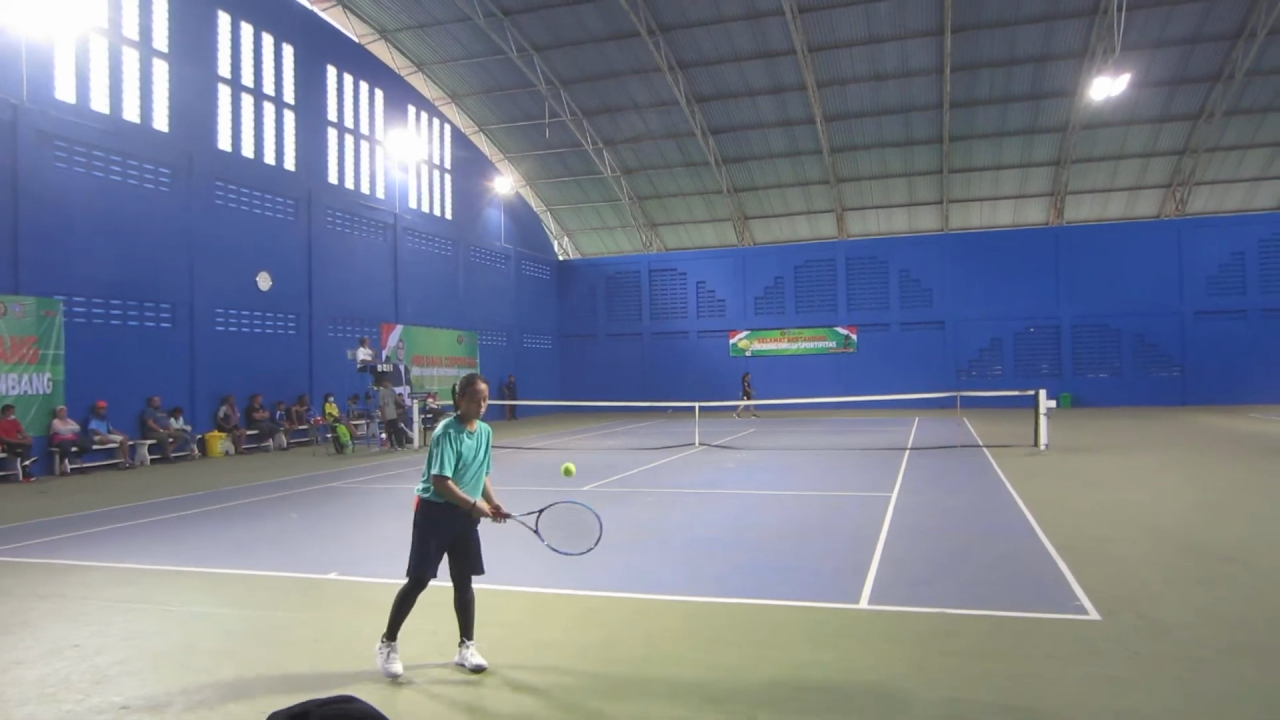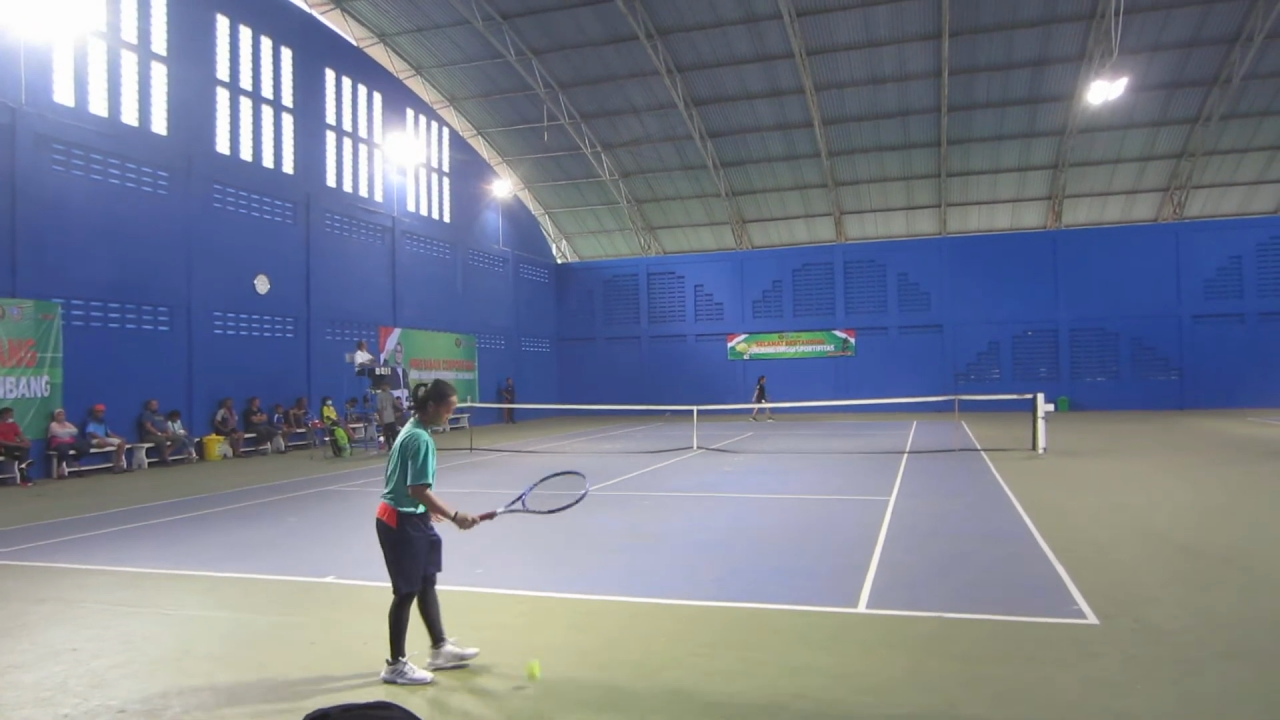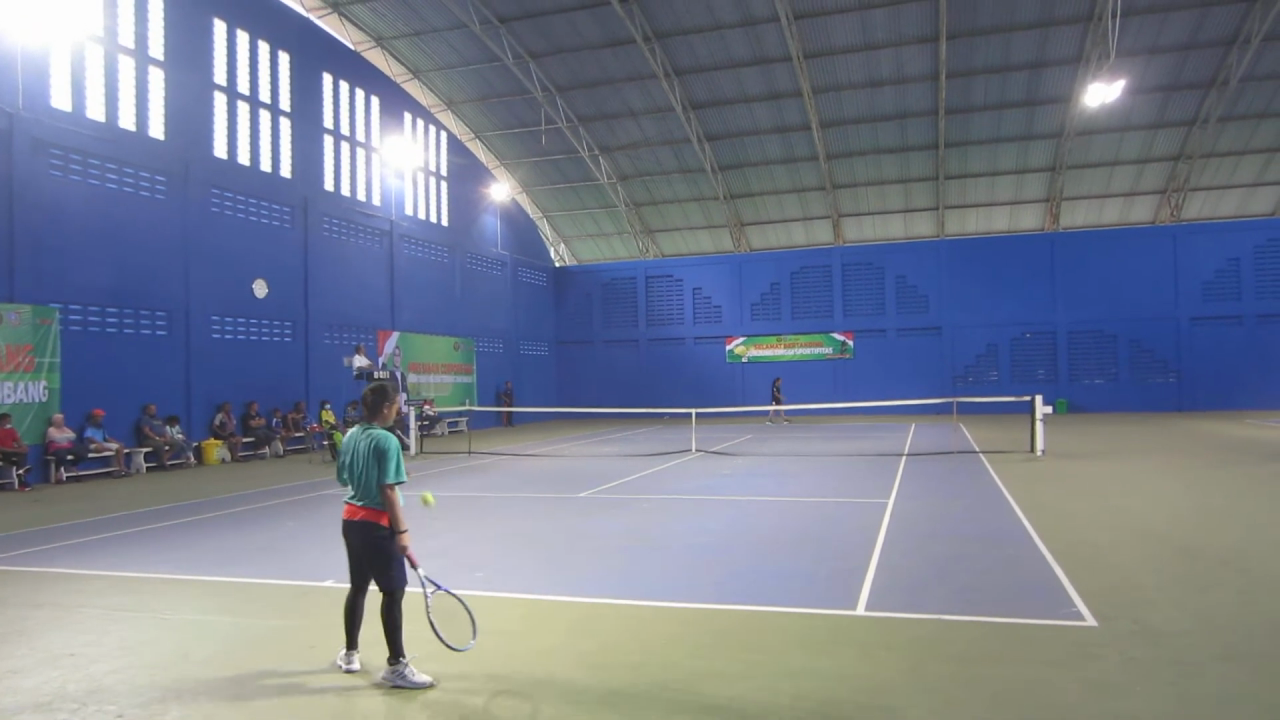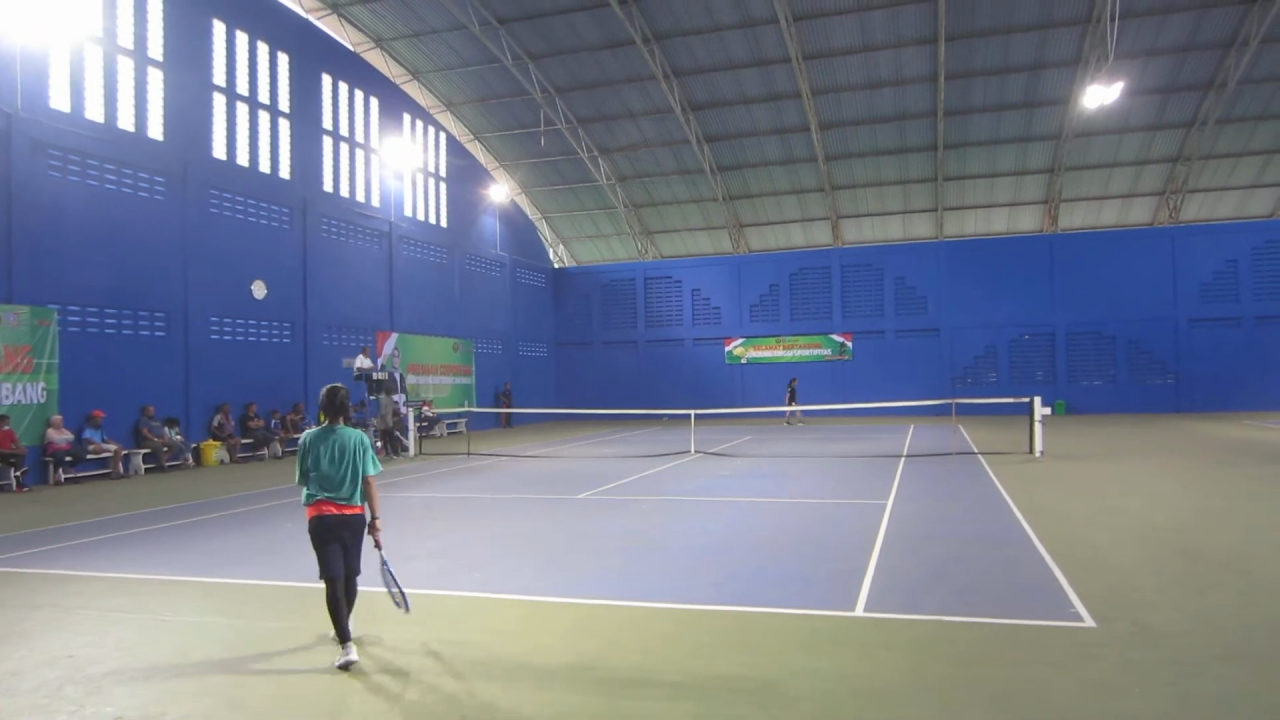
dt=0.5s
person 1, frame 1
left shoulder: (485, 432)
right shoulder: (446, 433)
right elbow: (440, 481)
left wrist: (493, 505)
right wrist: (474, 505)
left hip: (465, 515)
right hip: (434, 512)
left knee: (464, 582)
right knee: (418, 581)
left ankle: (466, 646)
right ankle: (388, 644)
person 1, frame 2
left shoulder: (415, 431)
right shoulder: (419, 439)
right elbow: (418, 491)
left wrist: (432, 510)
right wrist: (454, 516)
left hip: (411, 518)
right hip: (401, 521)
left knee: (426, 583)
right knee: (407, 591)
left ankle: (441, 647)
right ankle: (396, 665)
person 1, frame 3
left shoulder: (351, 436)
right shoulder: (385, 440)
right elbow: (388, 490)
right wrist: (402, 531)
left hip: (351, 518)
right hip: (375, 521)
left knee: (358, 586)
right knee: (393, 591)
left ankle: (350, 653)
right ankle: (396, 665)
person 1, frame 4
left shoulder: (308, 439)
right shoulder: (359, 438)
left elbow: (302, 480)
right elbow: (369, 482)
right wrist: (375, 518)
left hip: (322, 516)
right hip: (353, 516)
left knee: (334, 580)
right knee: (350, 575)
left ankle: (346, 645)
right ankle: (344, 634)
